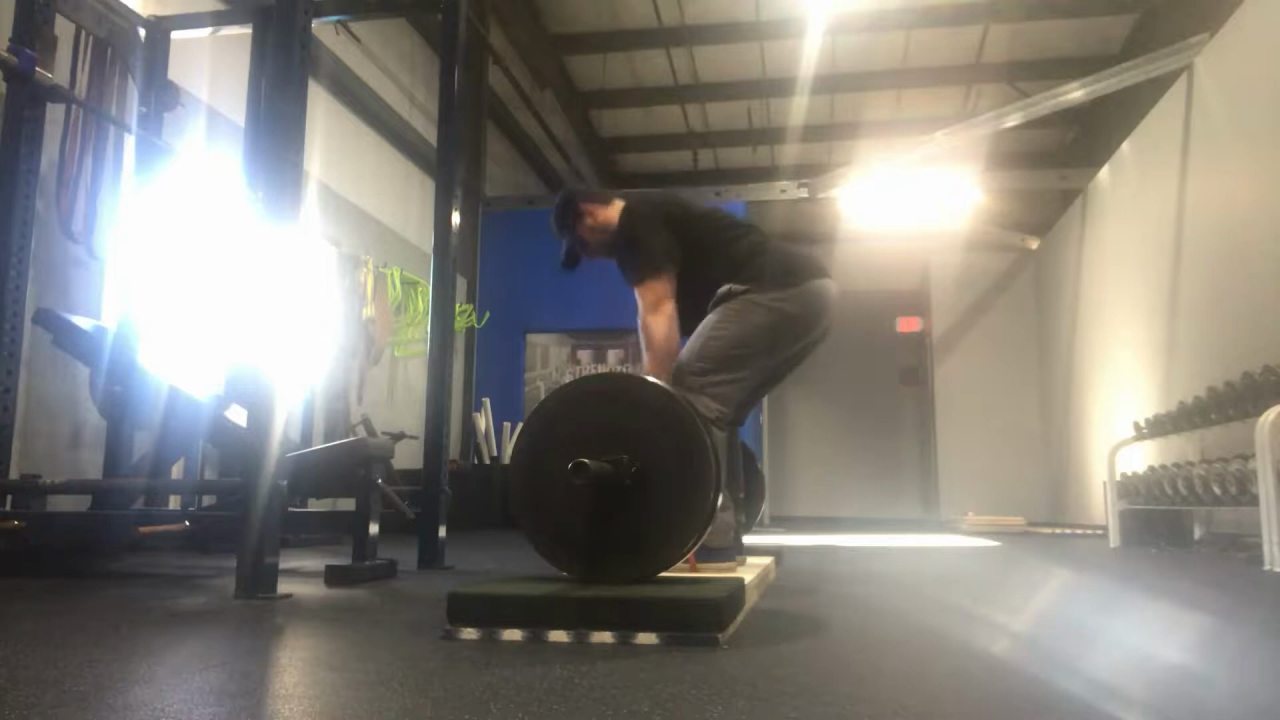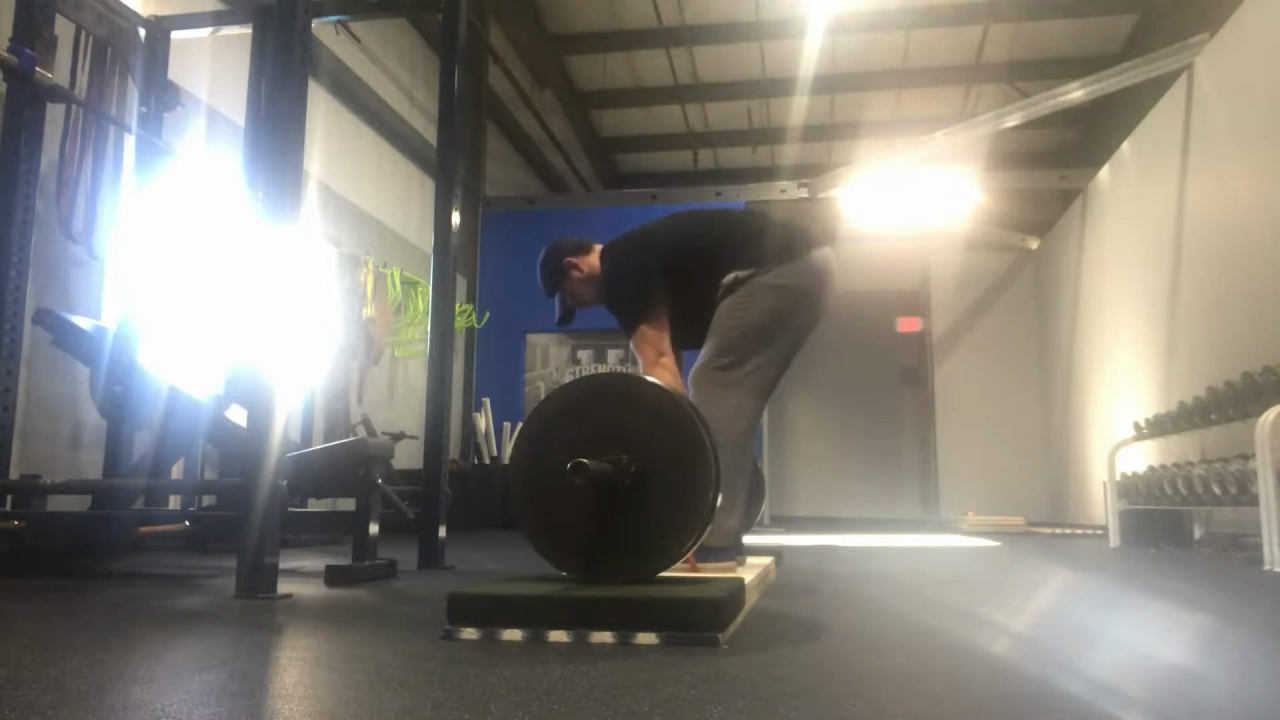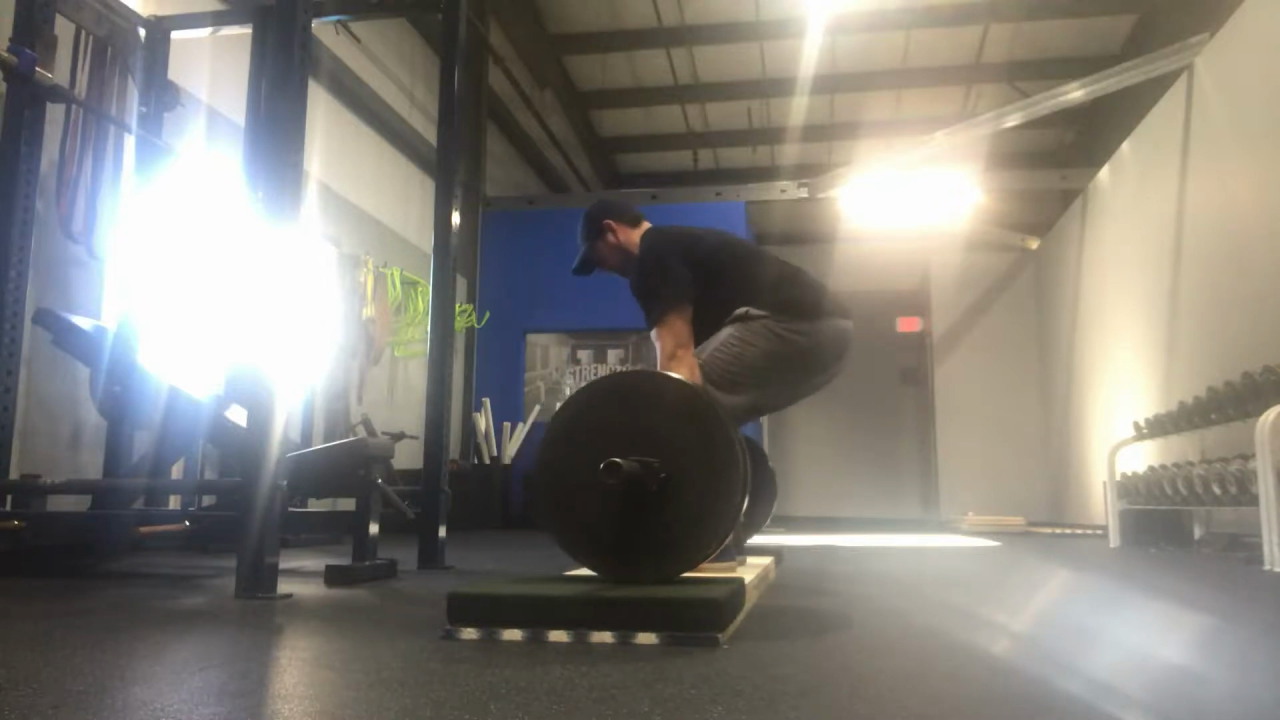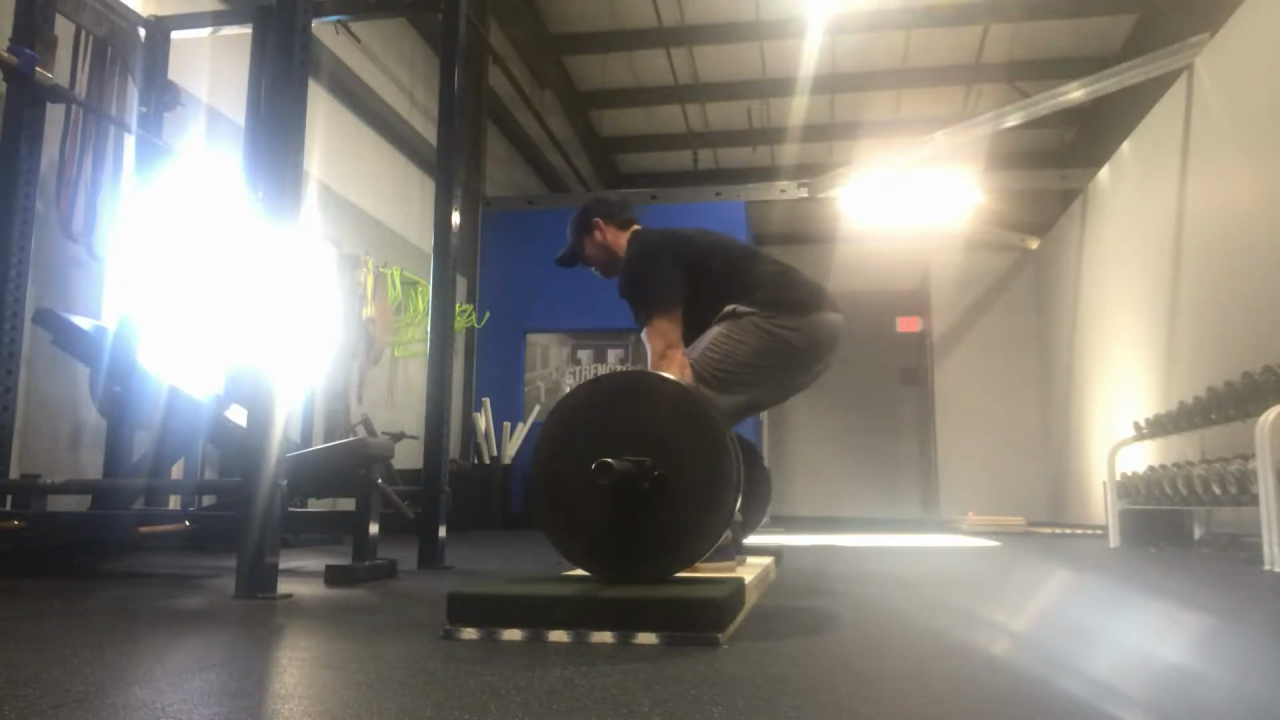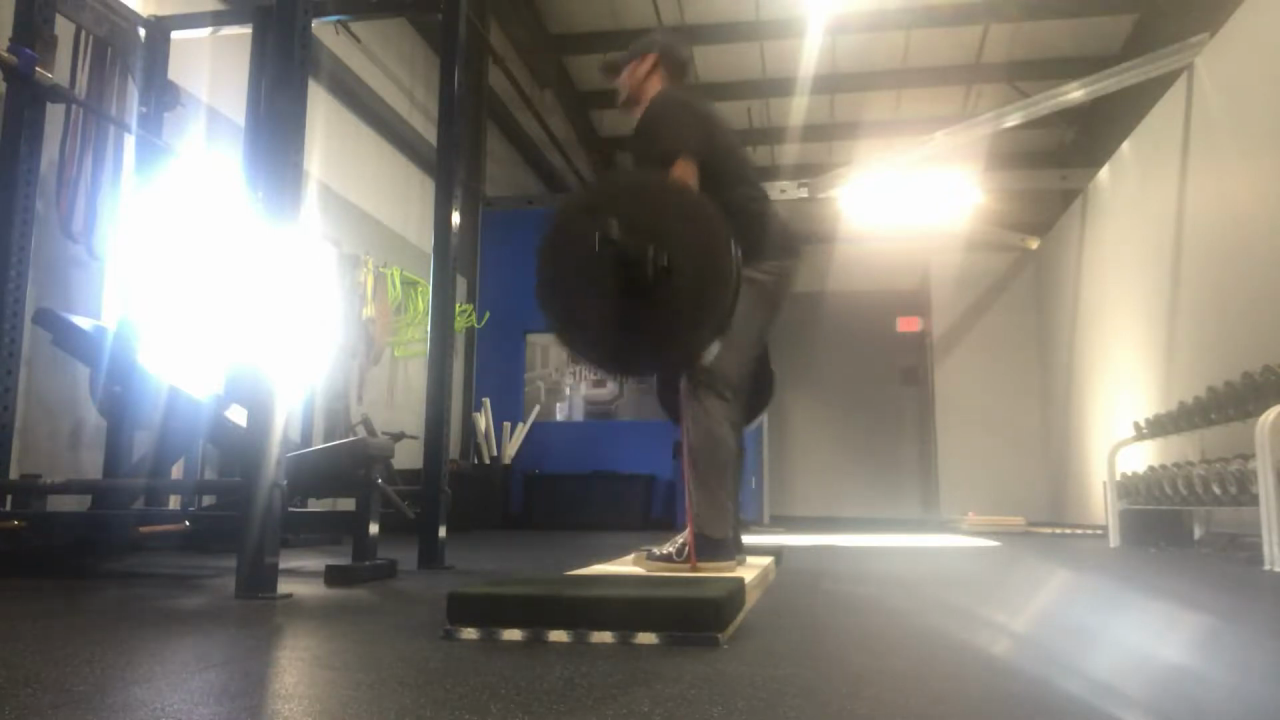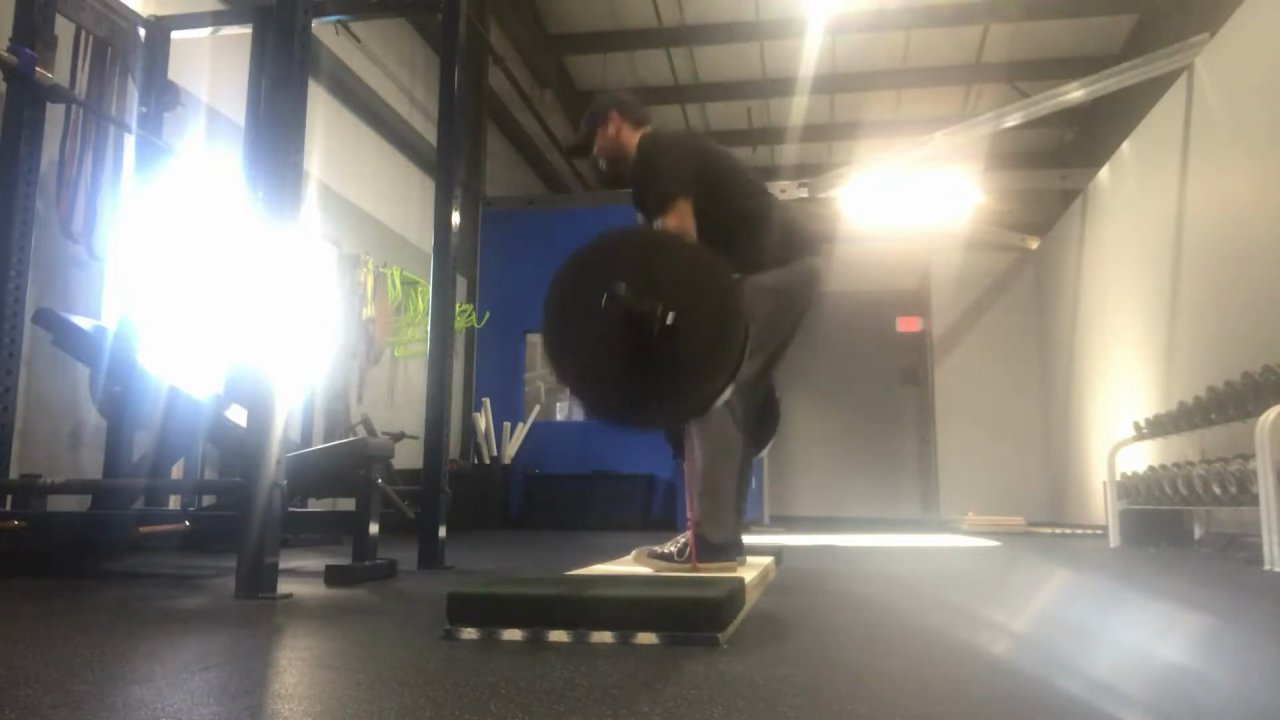
dt=0.7s
person 1, frame 1
left shoulder: (637, 224)
right shoulder: (654, 221)
left elbow: (658, 313)
right elbow: (666, 314)
left hip: (779, 291)
right hip: (808, 292)
left knee: (688, 400)
right knee: (712, 408)
left ankle: (710, 543)
right ankle: (723, 538)
person 1, frame 2
left shoulder: (622, 267)
right shoulder: (638, 259)
left elbow: (659, 362)
right elbow: (666, 360)
left hip: (781, 266)
right hip: (805, 261)
left knee: (717, 391)
right knee: (725, 394)
left ankle: (713, 541)
right ankle: (721, 536)
person 1, frame 3
left shoulder: (655, 255)
right shoulder: (677, 246)
left elbow: (676, 353)
right elbow: (688, 351)
left hip: (797, 321)
right hip: (826, 324)
right ankle: (722, 539)
person 1, frame 4
left shoulder: (644, 257)
right shoulder: (665, 248)
left elbow: (667, 356)
right elbow: (678, 353)
left hip: (787, 320)
right hip: (813, 322)
person 1, frame 5
left shoulder: (663, 114)
right shoulder: (686, 117)
left hip: (742, 257)
right hip: (760, 256)
left knee: (706, 392)
right knee: (714, 399)
left ankle: (709, 541)
right ankle: (720, 536)
person 1, frame 6
left shoulder: (656, 152)
right shoulder: (678, 154)
left elbow: (679, 236)
right elbow: (692, 237)
left hip: (764, 268)
right hip: (789, 262)
right knee: (729, 402)
left ankle: (711, 542)
right ankle: (721, 536)
